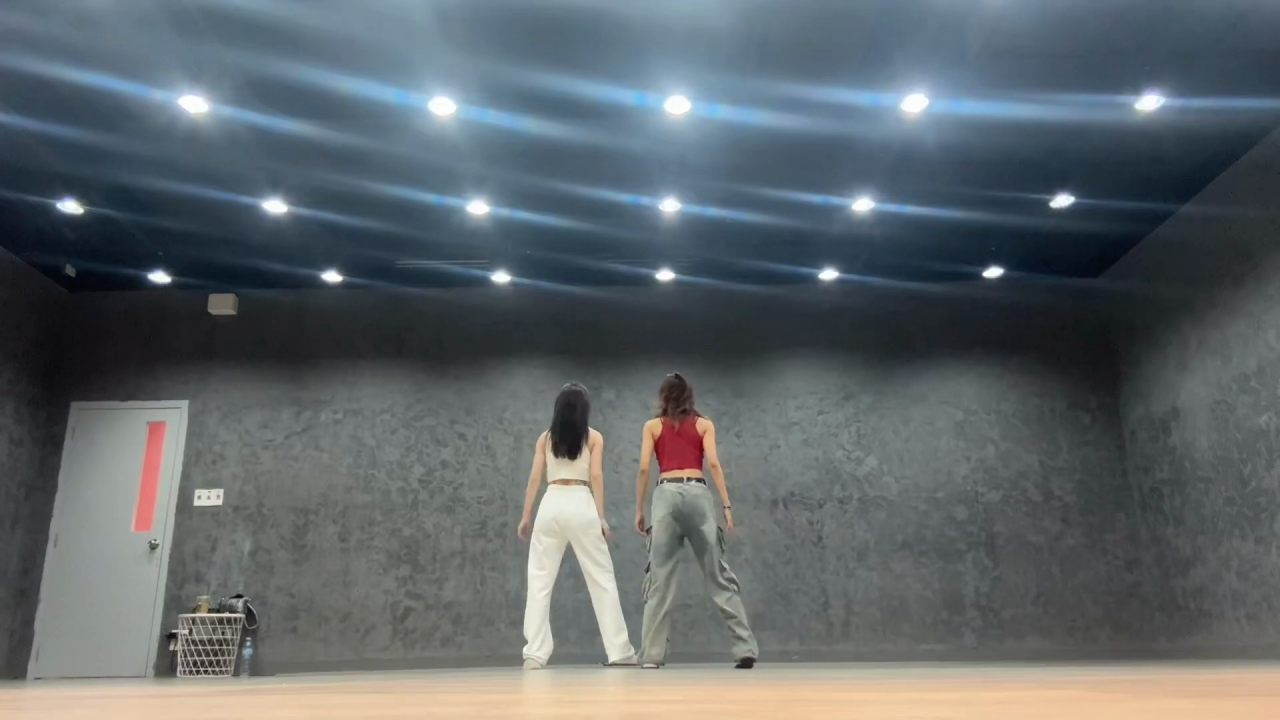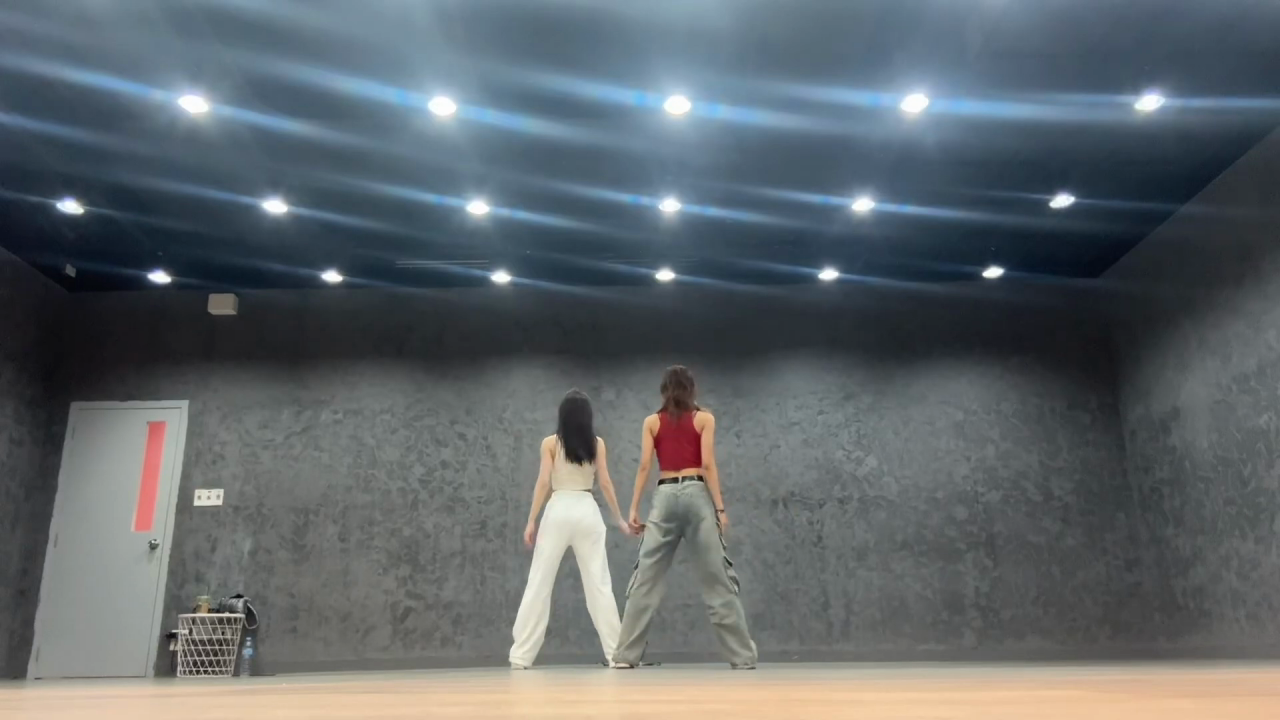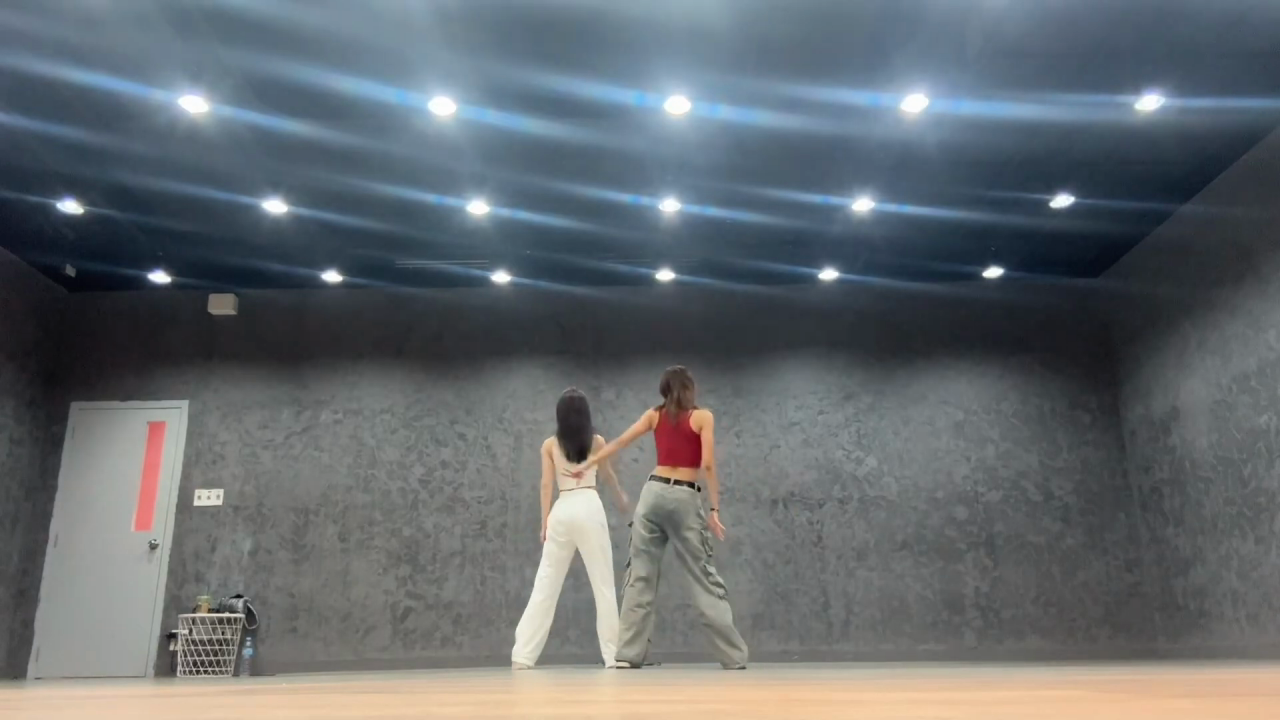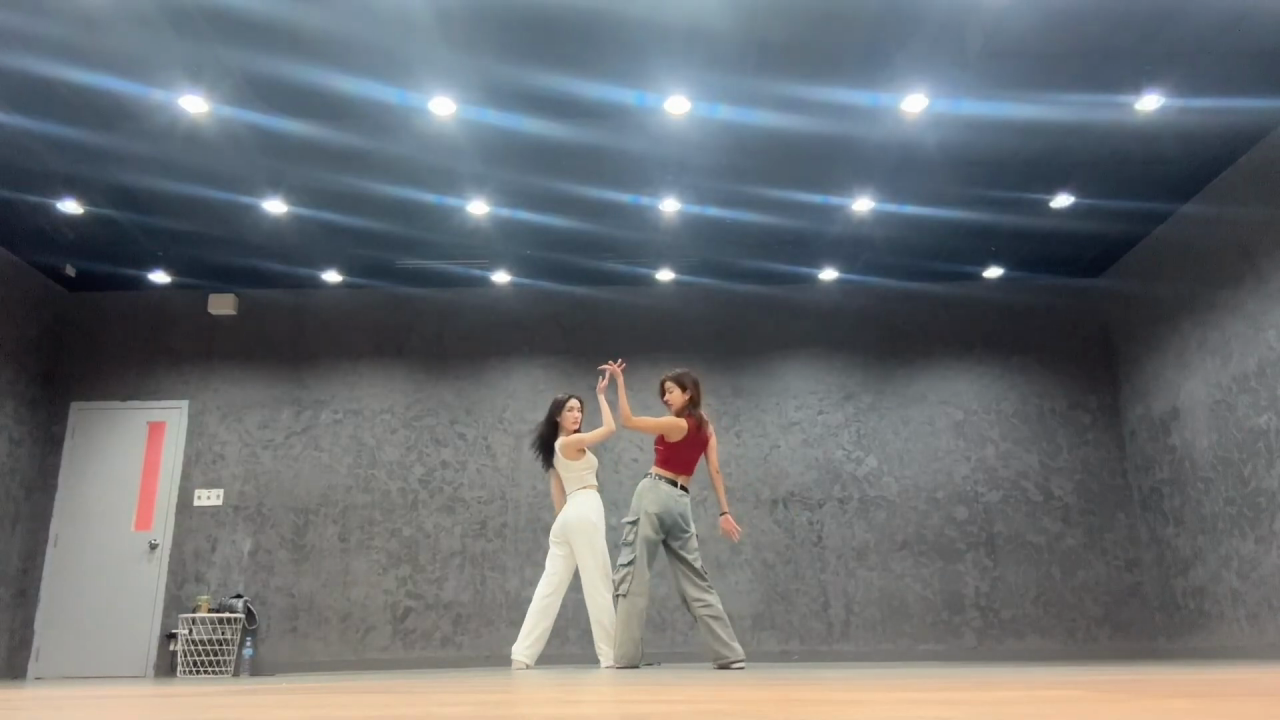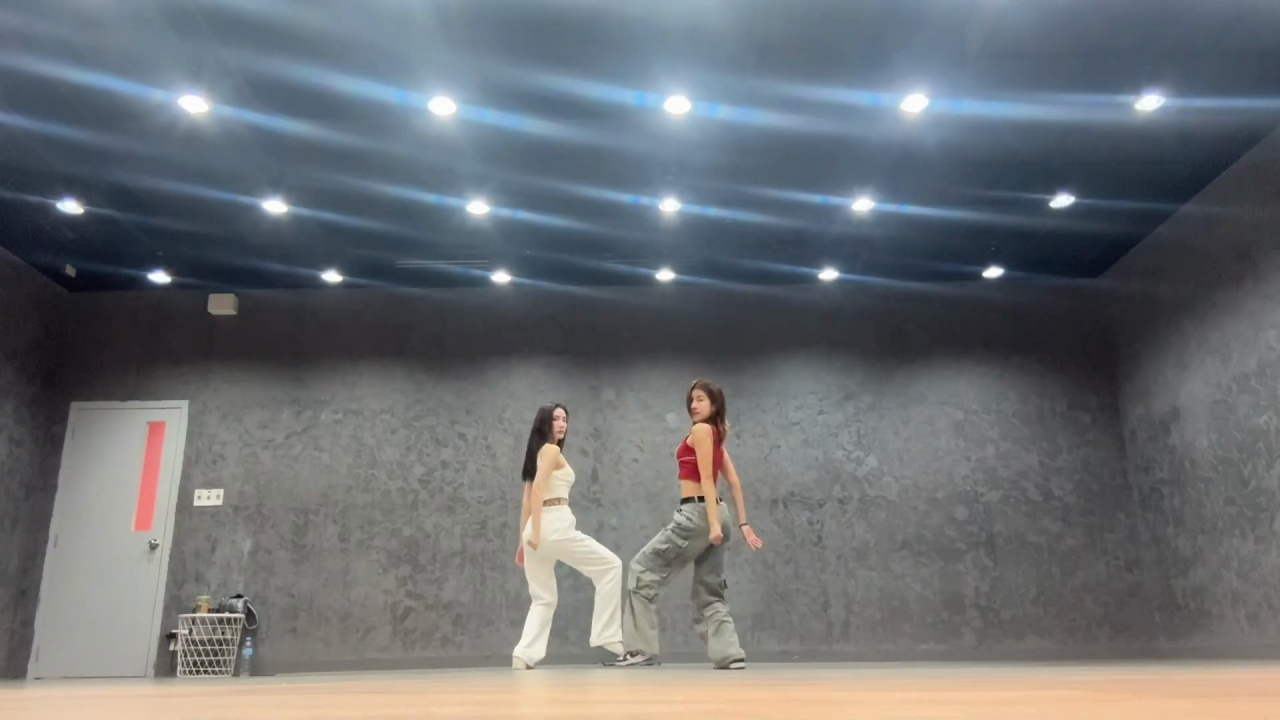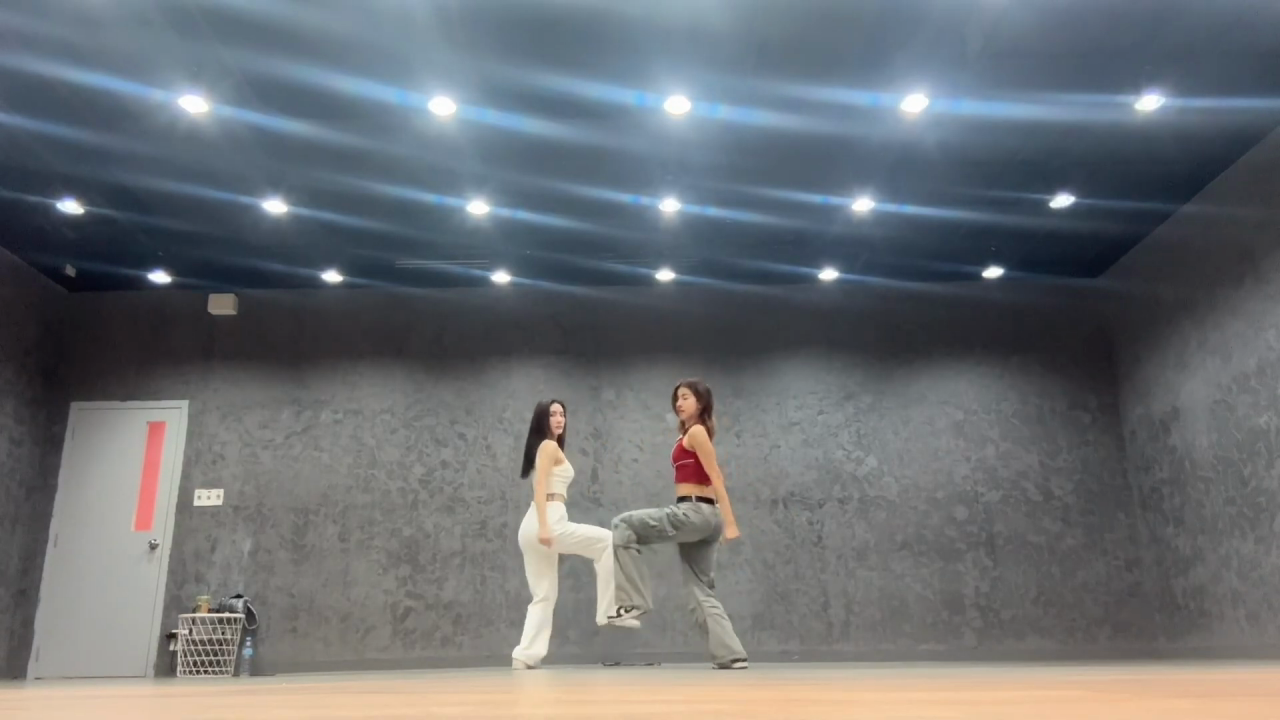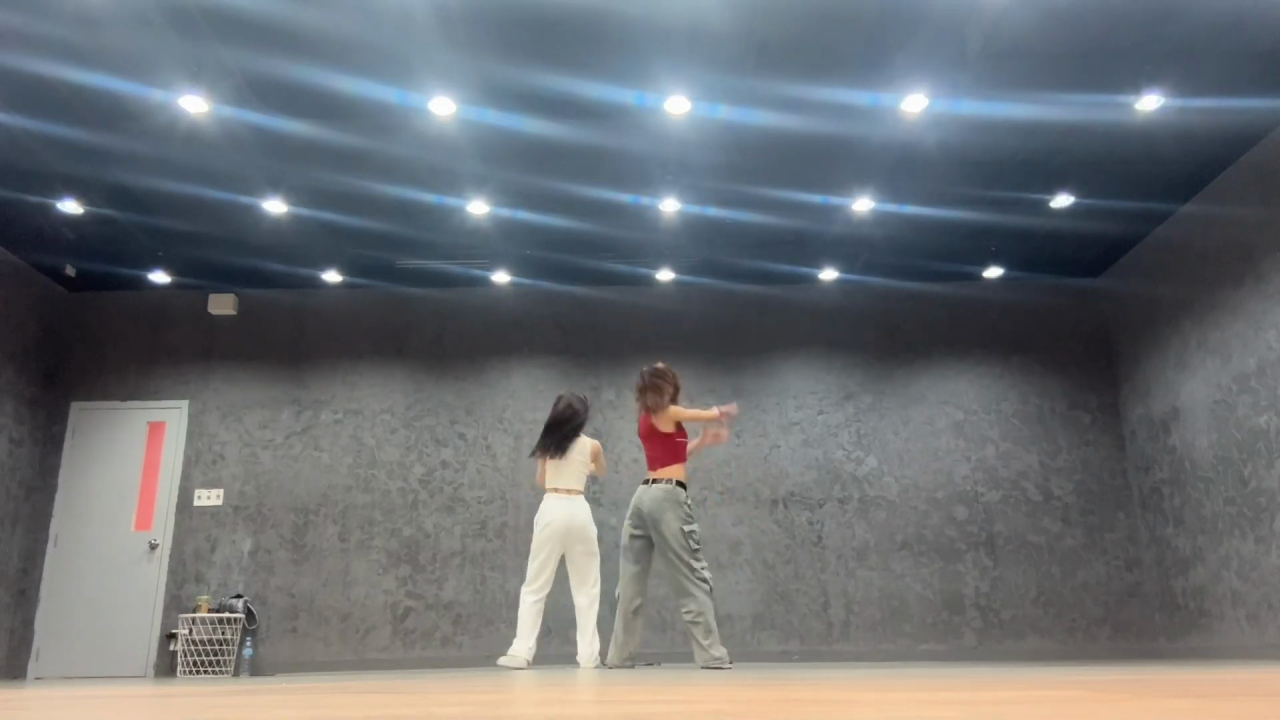
dt=0.7s
person 1, frame 1
left shoulder: (653, 426)
right shoulder: (704, 424)
left elbow: (644, 469)
right elbow: (714, 464)
left wrist: (640, 510)
right wrist: (726, 506)
left hip: (666, 496)
right hip: (698, 495)
left knee: (660, 577)
right knee: (717, 574)
left ankle: (652, 655)
right ankle: (743, 649)
person 1, frame 2
left shoulder: (652, 422)
right shoulder: (704, 418)
left elbow: (645, 466)
right elbow: (708, 465)
left wrist: (634, 508)
right wrist: (721, 508)
left hip: (665, 497)
right hip: (697, 495)
left knee: (646, 577)
right knee: (718, 578)
left ankle: (625, 655)
right ankle: (741, 656)
person 1, frame 3
left shoulder: (655, 415)
right shoulder: (703, 417)
left elbow: (619, 443)
right elbow: (709, 465)
left wrist: (587, 465)
right wrist: (714, 510)
left hip: (654, 494)
right hip: (686, 498)
left knee: (641, 576)
right knee: (704, 578)
left ankle: (628, 654)
right ankle: (734, 654)
person 1, frame 4
left shoulder: (676, 425)
right shoulder: (705, 426)
left elbow: (628, 421)
right elbow: (715, 470)
left wrist: (619, 381)
right wrist: (724, 512)
left hip: (654, 495)
right hip: (680, 502)
left knee: (633, 573)
right knee: (695, 580)
left ankle: (625, 655)
right ankle: (730, 653)
person 1, frame 5
left shoulder: (702, 430)
right shoulder: (717, 435)
left elbow: (706, 478)
right elbow: (735, 482)
left wrist: (714, 521)
right wrist: (743, 523)
left hip: (697, 515)
right hip: (713, 516)
left knee: (643, 567)
right knee: (709, 593)
left ankle: (640, 648)
right ankle: (729, 654)
person 1, frame 6
left shoulder: (695, 432)
right shoulder: (699, 432)
left elbow: (716, 478)
right elbow: (715, 479)
left wrist: (729, 522)
left hip: (692, 513)
right hip: (705, 515)
left knee: (624, 526)
right knee: (701, 589)
left ankle: (634, 602)
right ankle: (731, 654)
person 1, frame 7
left shoulder: (647, 417)
right shoulder: (668, 413)
right elbow: (714, 415)
left wrist: (707, 438)
right wrist: (724, 412)
left hip: (645, 497)
right hip: (668, 498)
left knee: (632, 580)
right knee: (692, 577)
left ankle: (621, 654)
right ankle: (712, 654)
person 2, frame 1
left shoulder: (546, 437)
right shoulder: (594, 437)
left elbow: (534, 478)
right elbow: (596, 478)
left wrist: (526, 517)
right wrist: (601, 516)
left hip: (552, 503)
right hip: (580, 504)
left knee: (541, 583)
right knee: (601, 578)
left ankle: (535, 654)
right ankle: (619, 651)
person 2, frame 2
left shoulder: (550, 443)
right shoulder: (597, 443)
left elbow: (544, 482)
right elbow: (606, 483)
left wrist: (531, 521)
right wrist: (619, 519)
left hip: (558, 510)
right hip: (587, 511)
left knee: (539, 585)
right knee: (599, 585)
left ankle: (521, 656)
right ankle: (617, 653)
person 2, frame 3
left shoulder: (550, 444)
right shoulder: (595, 441)
left elbow: (546, 484)
right elbow: (608, 474)
left wrist: (545, 521)
right wrist: (621, 496)
left hip: (562, 511)
right hip: (589, 509)
left knee: (546, 585)
right knee: (604, 583)
left ankle: (523, 655)
right ankle: (614, 653)
person 2, frame 4
left shoulder: (555, 448)
right shoulder: (570, 442)
right elbow: (610, 428)
right wrist: (601, 395)
left hip: (568, 516)
right hip: (585, 512)
left knee: (550, 586)
right knee: (598, 585)
left ankle: (523, 653)
right ankle: (610, 655)
person 2, frame 5
left shoulder: (535, 454)
right shoulder: (551, 450)
right elbow: (539, 487)
left wrist: (523, 541)
right wrist: (536, 531)
left hip: (538, 530)
right hip: (555, 525)
left knee: (543, 599)
right knee: (610, 567)
left ankle: (524, 655)
right ankle: (607, 638)
person 2, frame 6
left shoulder: (540, 449)
right shoulder: (549, 446)
right elbow: (541, 486)
right wrist: (545, 526)
left hip: (532, 527)
right hip: (549, 521)
left knee: (544, 596)
right knee: (608, 542)
left ankle: (525, 655)
right ankle: (611, 610)
person 2, frame 7
left shoulder: (549, 443)
right shoulder: (593, 446)
left hip: (552, 510)
right hip: (580, 512)
left knee: (535, 587)
right knee: (587, 588)
left ankle: (520, 652)
right ankle: (589, 655)
